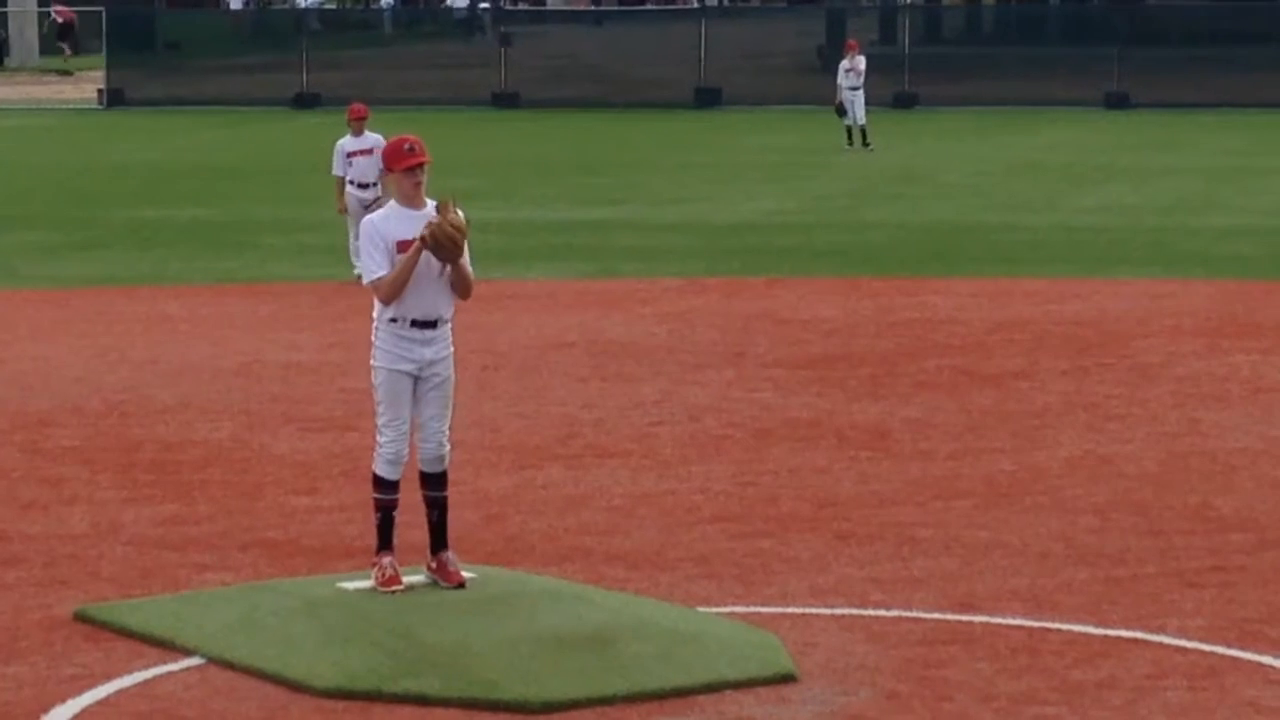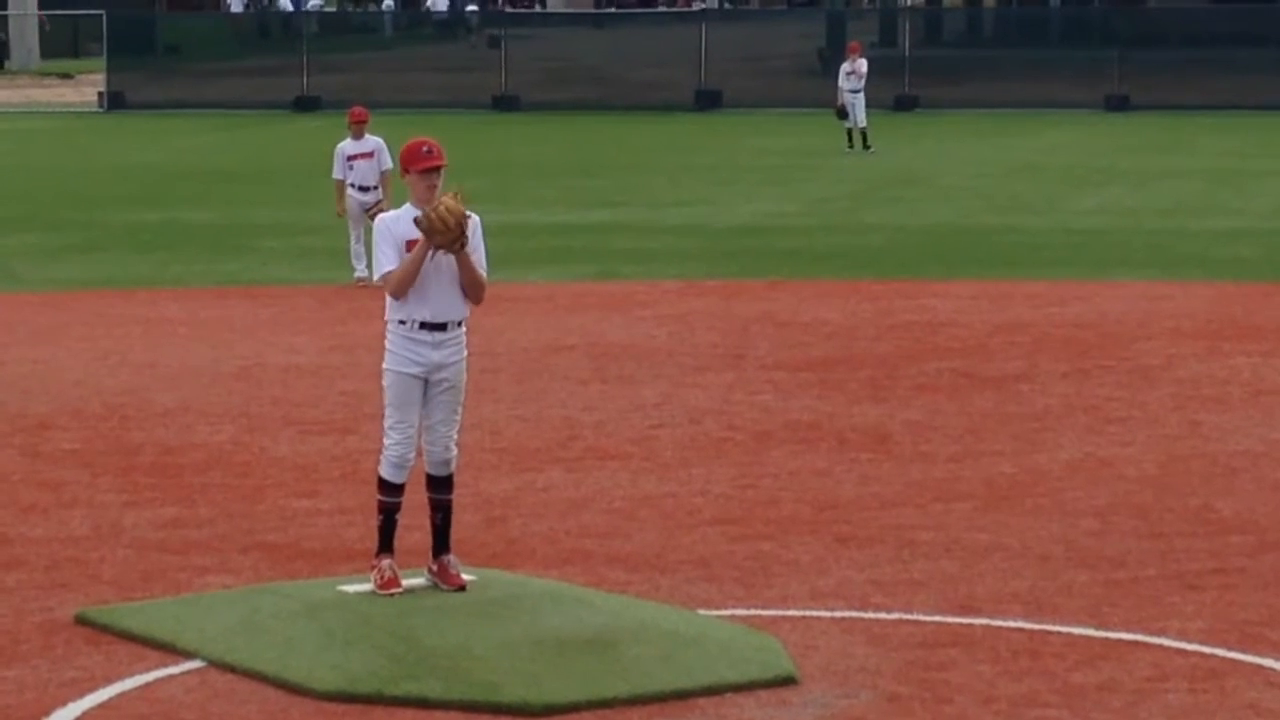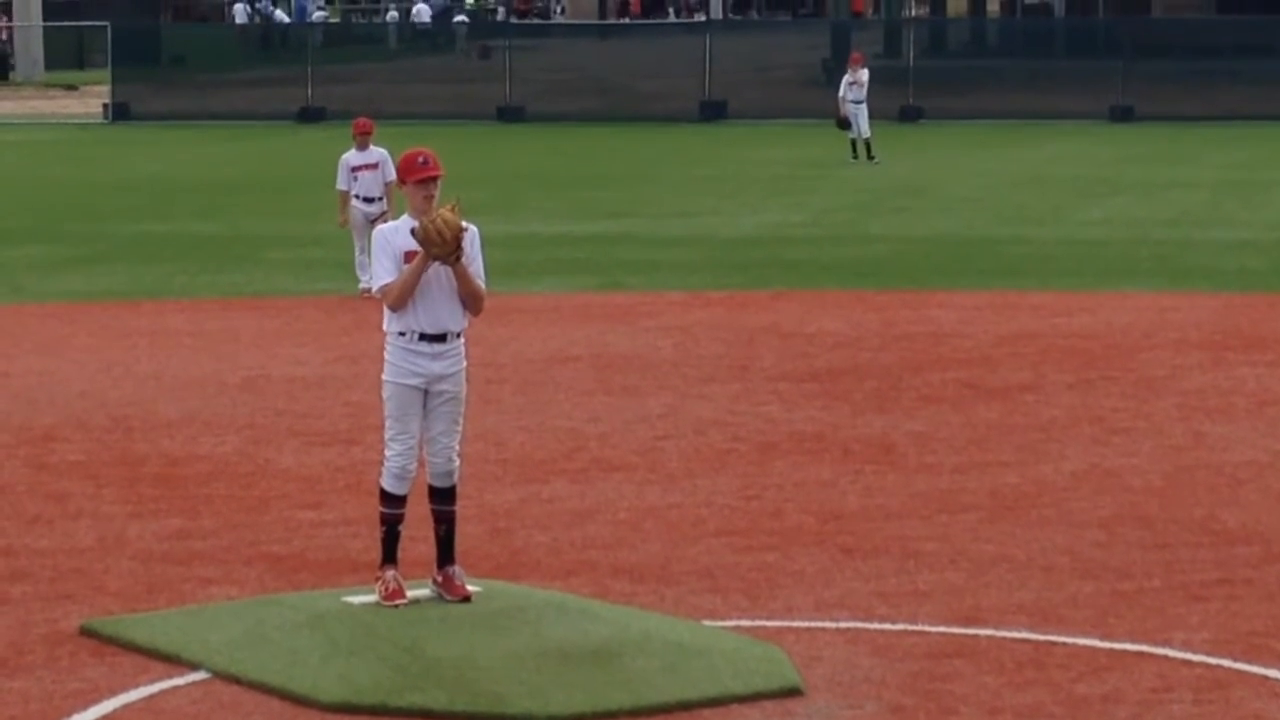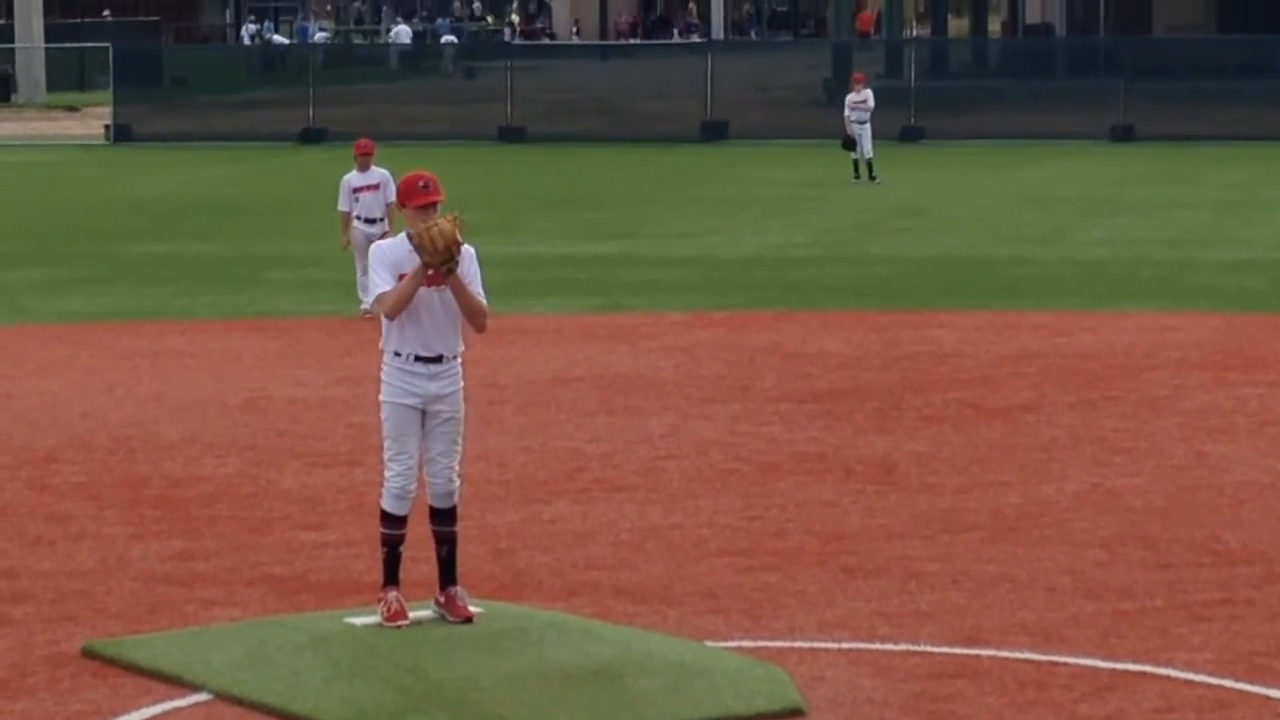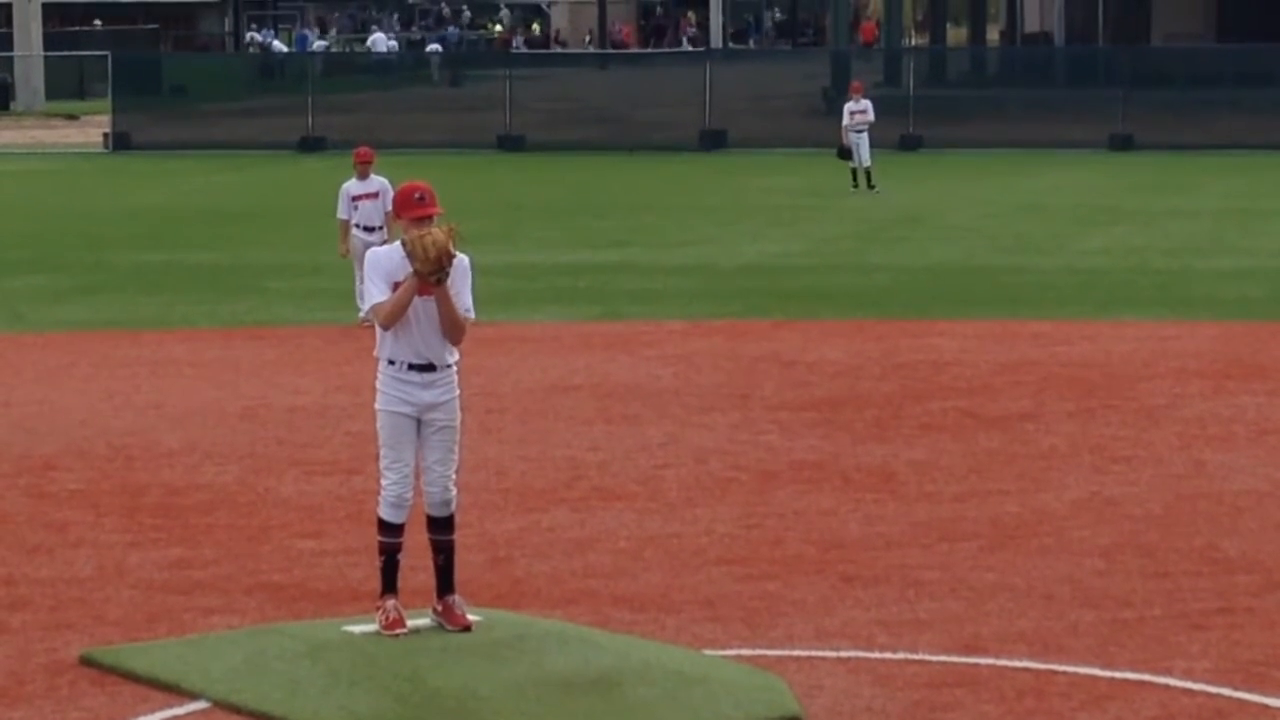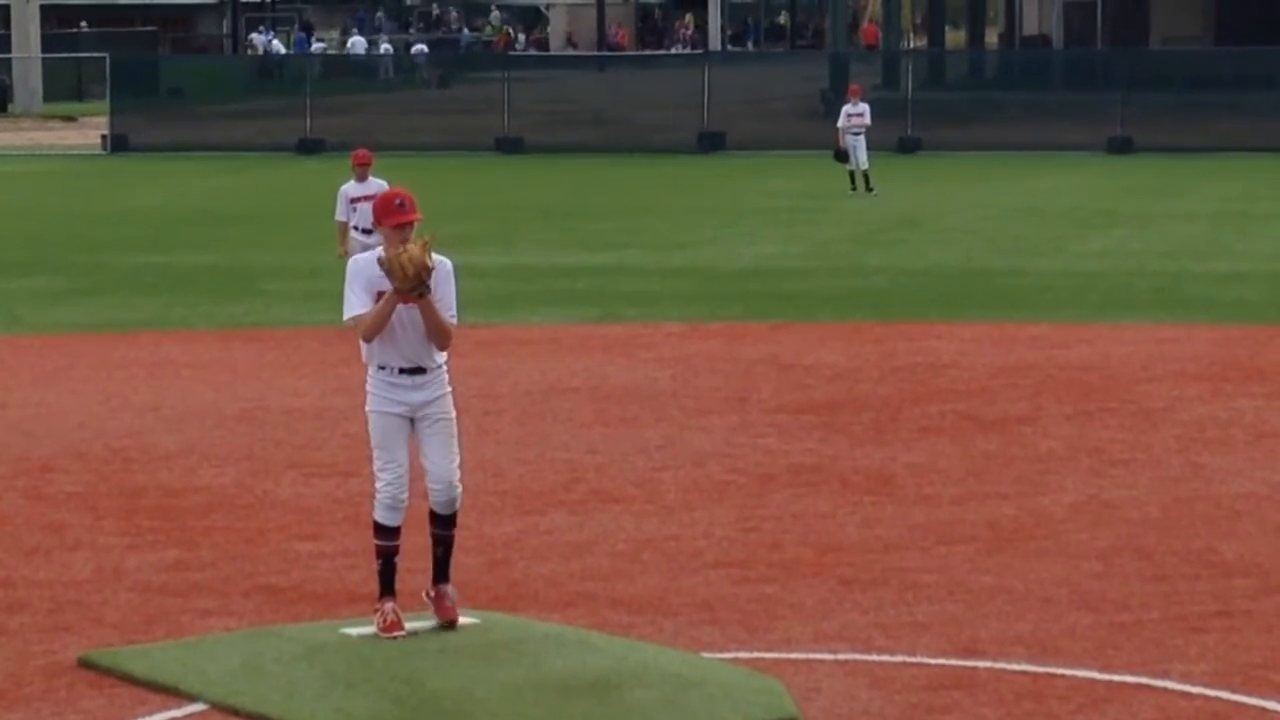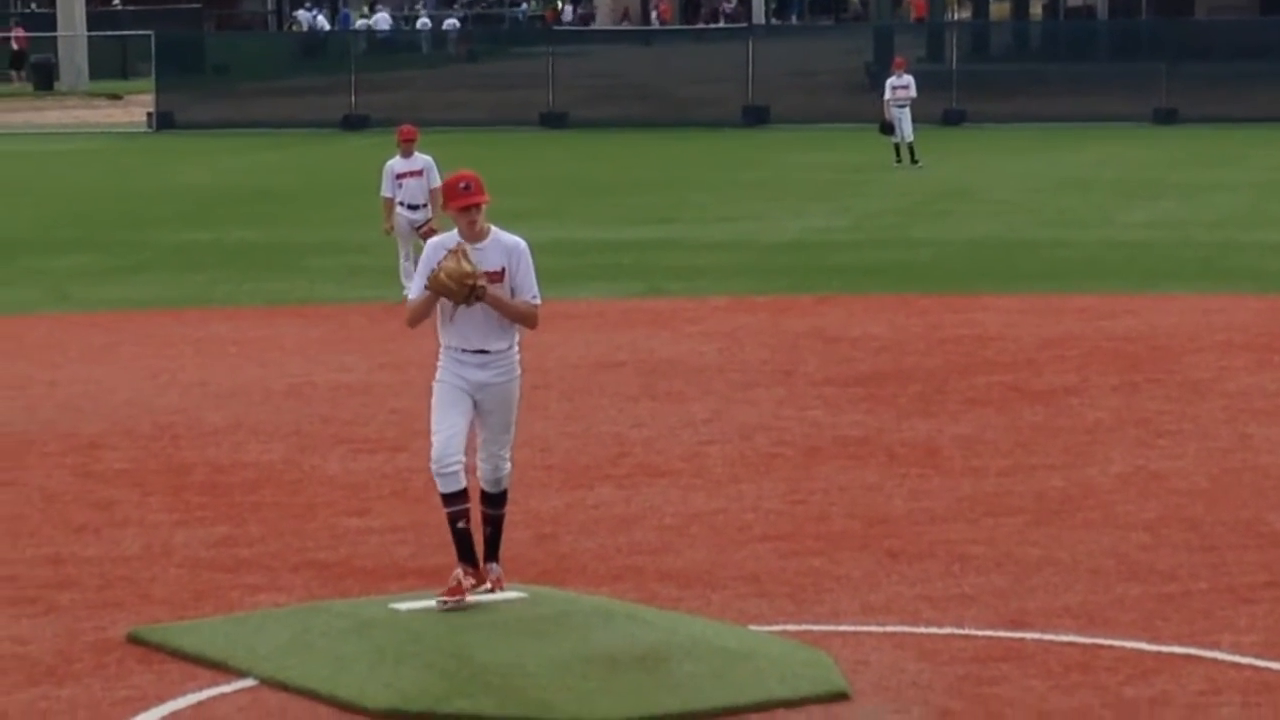
dt=0.7s
person 1, frame 1
left shoulder: (449, 217)
right shoulder: (376, 225)
left elbow: (466, 292)
right elbow: (384, 293)
left wrist: (452, 252)
right wrist: (419, 248)
left hip: (439, 342)
right hip: (394, 344)
left knee: (435, 446)
right knee: (392, 446)
left ankle: (440, 552)
right ankle: (384, 552)
person 1, frame 2
left shoulder: (466, 221)
right shoulder: (390, 224)
left elbow: (478, 295)
right elbow: (395, 288)
left wrist: (459, 247)
right wrist: (428, 242)
left hip: (451, 345)
right hip: (406, 346)
left knee: (442, 449)
right knee: (399, 448)
left ankle: (441, 554)
right ankle: (384, 555)
person 1, frame 3
left shoulder: (465, 233)
right shoulder: (387, 235)
left elbow: (478, 306)
right elbow: (392, 300)
left wrist: (454, 260)
right wrist: (425, 256)
left hip: (451, 356)
right hip: (405, 357)
left knee: (445, 460)
right knee: (400, 459)
left ankle: (446, 566)
right ankle: (388, 566)
person 1, frame 4
left shoulder: (462, 254)
right shoulder: (384, 252)
left elbow: (481, 323)
right elbow: (388, 308)
left wrist: (450, 273)
right wrist: (423, 264)
left hip: (447, 378)
right hip: (402, 377)
left knee: (445, 481)
right knee: (400, 480)
left ankle: (449, 588)
right ankle: (390, 588)
person 1, frame 5
left shoulder: (457, 263)
right shoulder: (380, 260)
left elbow: (459, 334)
right elbow: (384, 318)
left wrist: (439, 282)
right wrist: (417, 275)
left hip: (442, 386)
right hip: (396, 385)
left knee: (441, 489)
right knee: (396, 488)
left ankle: (446, 595)
right ankle: (388, 596)
person 1, frame 6
left shoulder: (440, 266)
right shoulder: (361, 268)
left elbow: (446, 340)
right elbow: (365, 331)
left wrist: (423, 294)
right wrist: (398, 289)
left hip: (433, 387)
right hip: (386, 389)
left knee: (446, 484)
right knee: (391, 492)
left ankle: (441, 584)
right ankle: (387, 599)
person 1, frame 7
left shoulder: (513, 248)
right shoulder: (436, 249)
left elbow: (532, 318)
right elbow: (412, 318)
left wrist: (488, 294)
right wrist: (435, 288)
left hip: (500, 368)
right hip: (453, 367)
left knee: (495, 466)
right knee: (445, 458)
left ankle: (490, 561)
right ankle: (469, 565)
